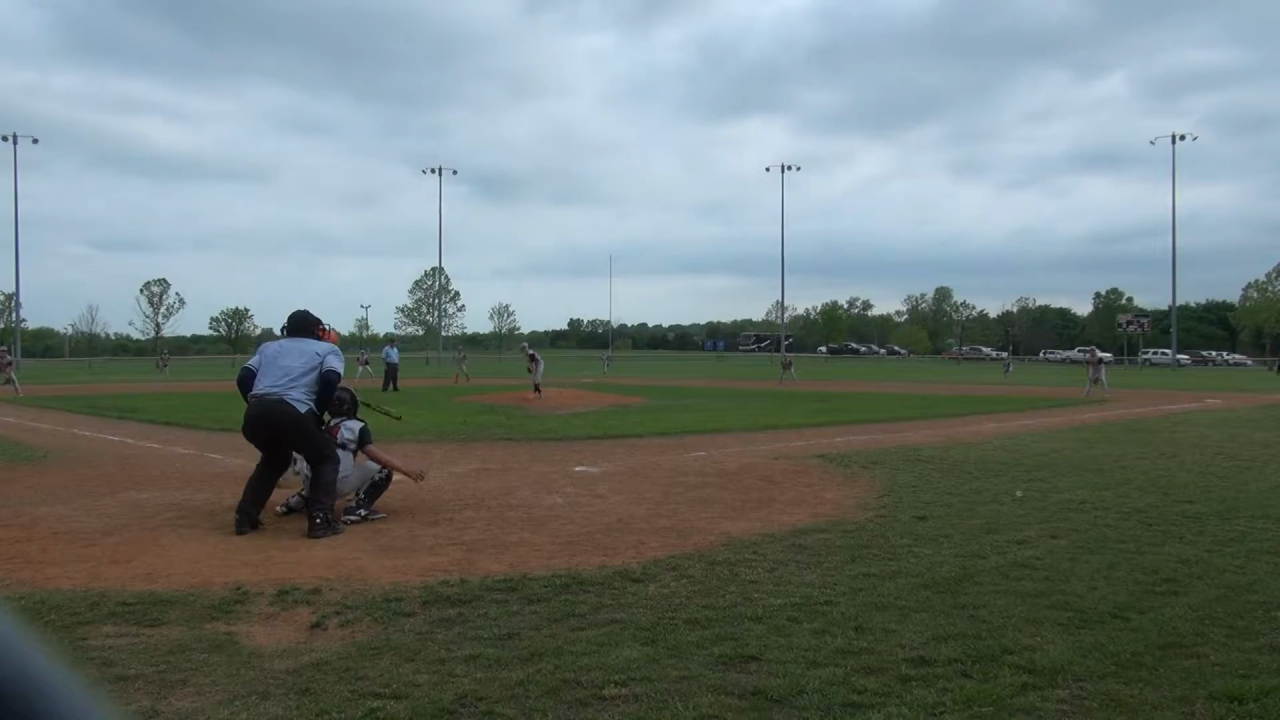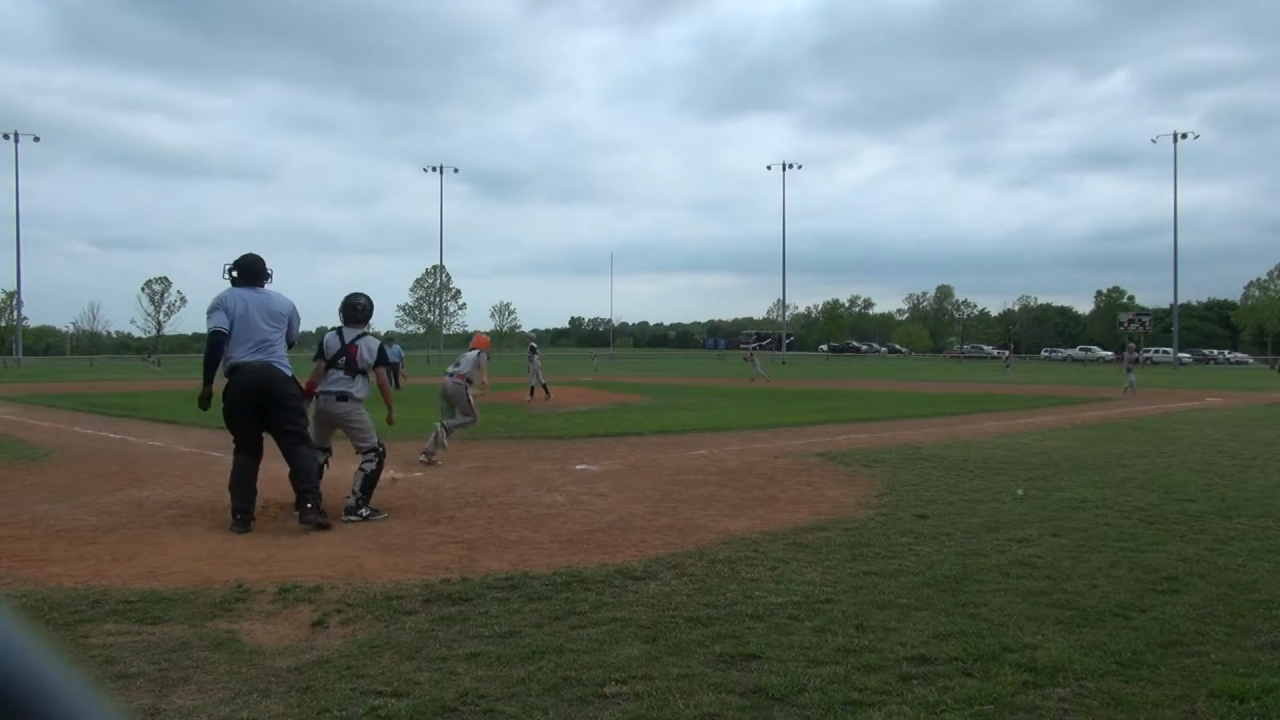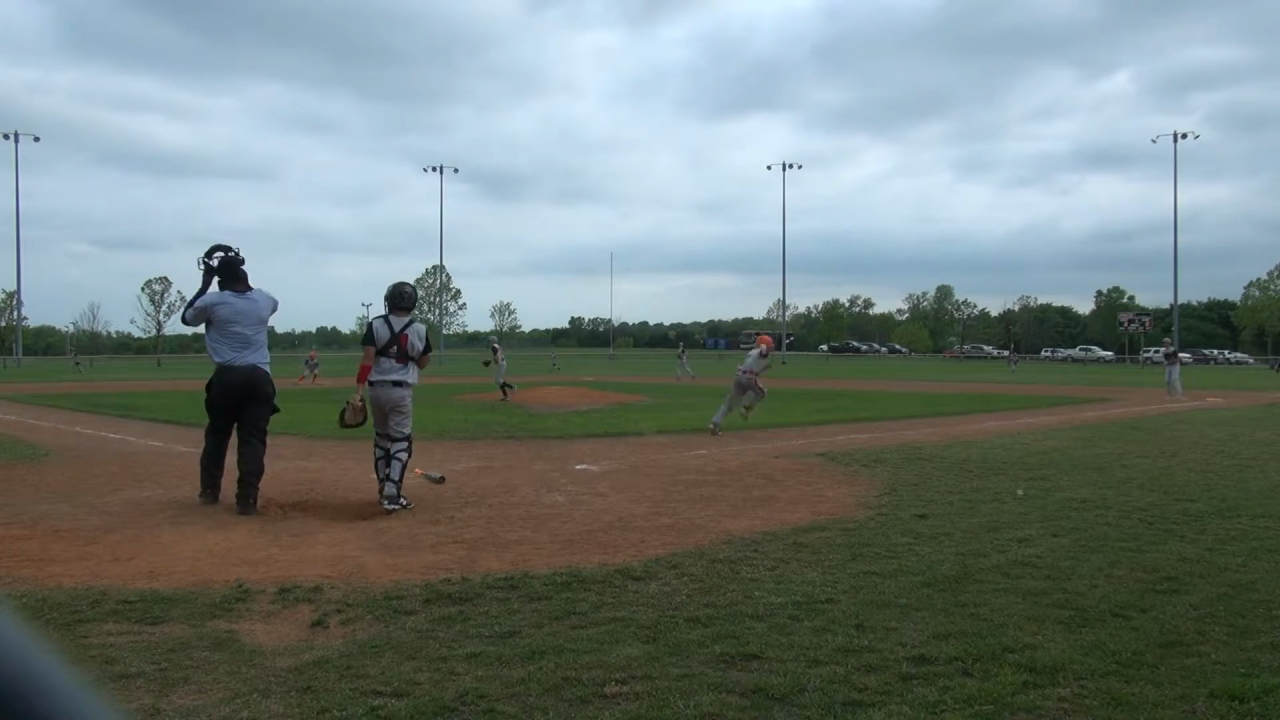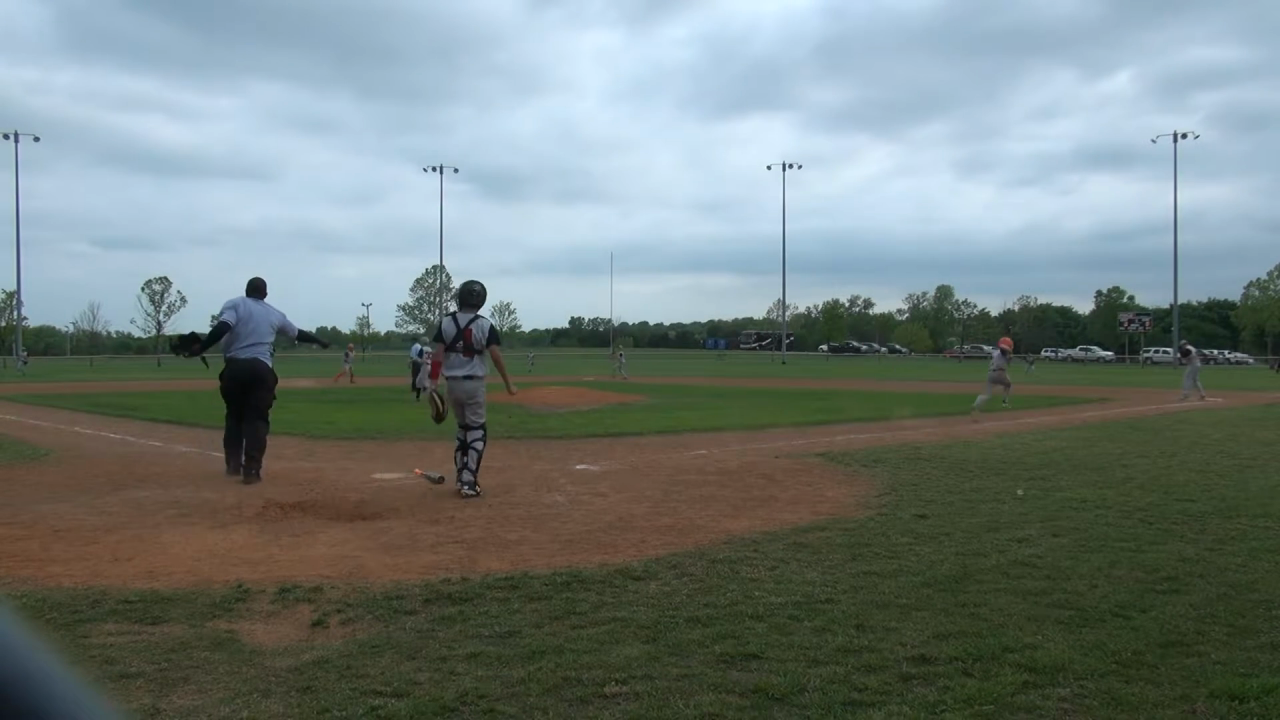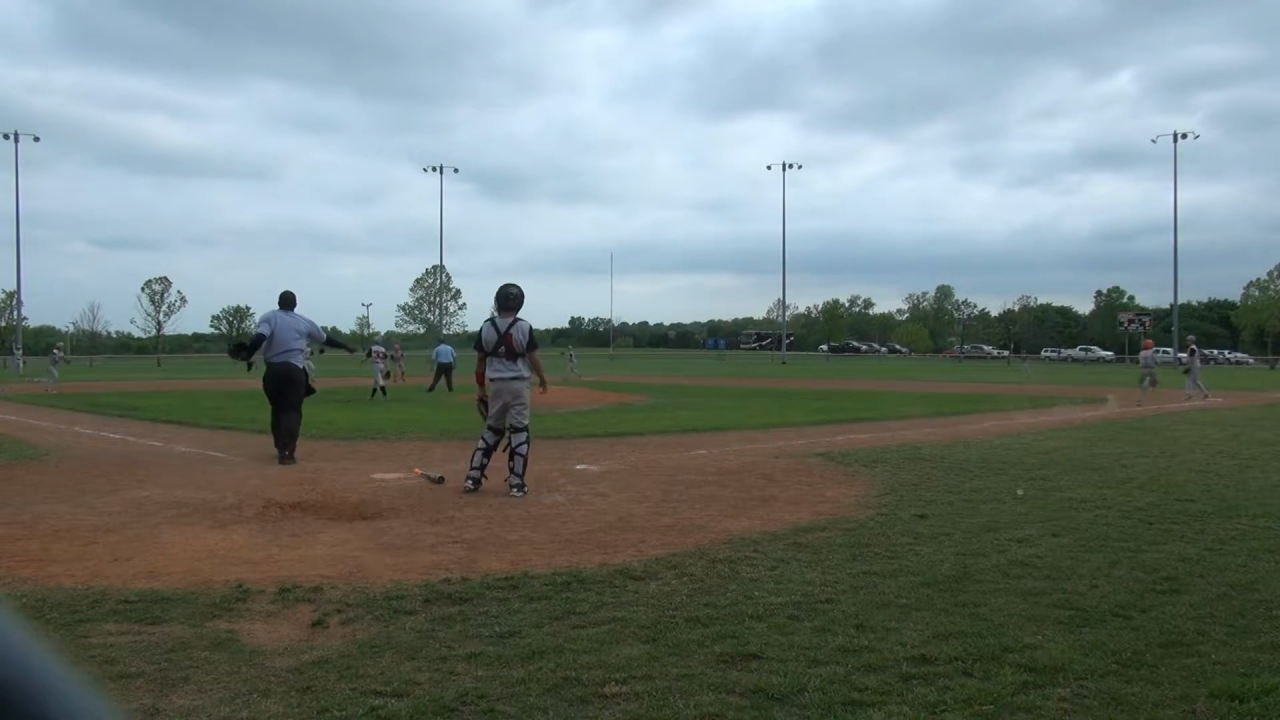
dt=1s
person 1, frame 1
left shoulder: (268, 347)
right shoulder: (329, 349)
left elbow: (244, 379)
right elbow: (330, 379)
right wrist: (317, 414)
left hip: (256, 414)
right hip: (293, 413)
left knee: (273, 460)
right knee: (326, 459)
left ankle: (245, 517)
right ankle: (320, 520)
person 1, frame 2
left shoulder: (224, 300)
right shoulder: (284, 302)
left elbow: (216, 341)
left wrist: (207, 385)
left hip: (242, 379)
right hip: (278, 377)
left knee: (246, 449)
right knee: (297, 444)
left ankle: (242, 516)
right ankle: (310, 506)
person 1, frame 3
left shoulder: (212, 300)
right shoulder: (265, 300)
left elbow: (187, 318)
left wrist: (205, 284)
right wrist: (237, 270)
left hip: (226, 376)
right hip: (258, 376)
left knee: (217, 433)
right knee: (253, 438)
left ankle: (210, 489)
right ankle: (248, 497)
person 1, frame 4
left shoulder: (234, 304)
right shoulder: (275, 314)
left elbow: (223, 327)
right elbow: (297, 333)
left wrist: (201, 348)
right wrist: (318, 341)
left hip: (235, 367)
right hip: (261, 368)
left knee: (235, 416)
right knee: (257, 419)
left ankle: (234, 463)
right ankle: (251, 469)
person 1, frame 5
left shoulder: (269, 317)
right shoulder: (305, 322)
left elbow: (259, 338)
right elbow: (326, 339)
left wrist: (248, 355)
right wrist: (347, 347)
left hip: (273, 370)
right hip: (295, 370)
left knee: (279, 409)
right knee: (292, 411)
left ankle: (281, 448)
right ankle: (287, 452)
person 2, frame 1
left shoulder: (323, 428)
right shoulder: (358, 426)
right elbow: (373, 454)
right wrist: (406, 471)
left hip: (311, 481)
right hip: (337, 484)
right knee: (384, 467)
left ankle: (296, 502)
right ankle: (359, 508)
person 2, frame 2
left shoulder: (329, 337)
right shoulder: (374, 344)
left elbow: (317, 374)
right elbow: (383, 381)
left wrist: (305, 404)
right wrist: (390, 410)
left hip: (324, 402)
right hip: (351, 405)
left knee: (318, 450)
right knee: (373, 452)
right ankle: (356, 506)
person 2, frame 3
left shoulder: (375, 325)
right shoulder: (419, 330)
left elbow: (367, 359)
right elbow: (423, 363)
left wrist: (358, 391)
left hip: (376, 390)
right hip: (401, 391)
left knee: (382, 439)
right knee: (400, 442)
left ankle: (386, 490)
right ankle: (392, 496)
person 2, frame 4
left shoulder: (446, 322)
right shoulder: (485, 325)
left elbow: (437, 354)
right elbow: (496, 356)
left wrist: (433, 383)
right wrist: (509, 384)
left hip: (452, 383)
right hip: (474, 384)
left knee: (463, 429)
right knee: (476, 431)
left ankle: (463, 479)
right ankle: (469, 483)
person 2, frame 5
left shoulder: (486, 328)
right shoulder: (524, 327)
left elbow: (481, 361)
right elbow: (534, 361)
left wrist: (481, 388)
right wrist: (543, 381)
left hip: (495, 385)
right hip: (519, 385)
left knee: (492, 430)
right knee: (519, 432)
left ankle: (473, 477)
right ankle: (516, 483)
